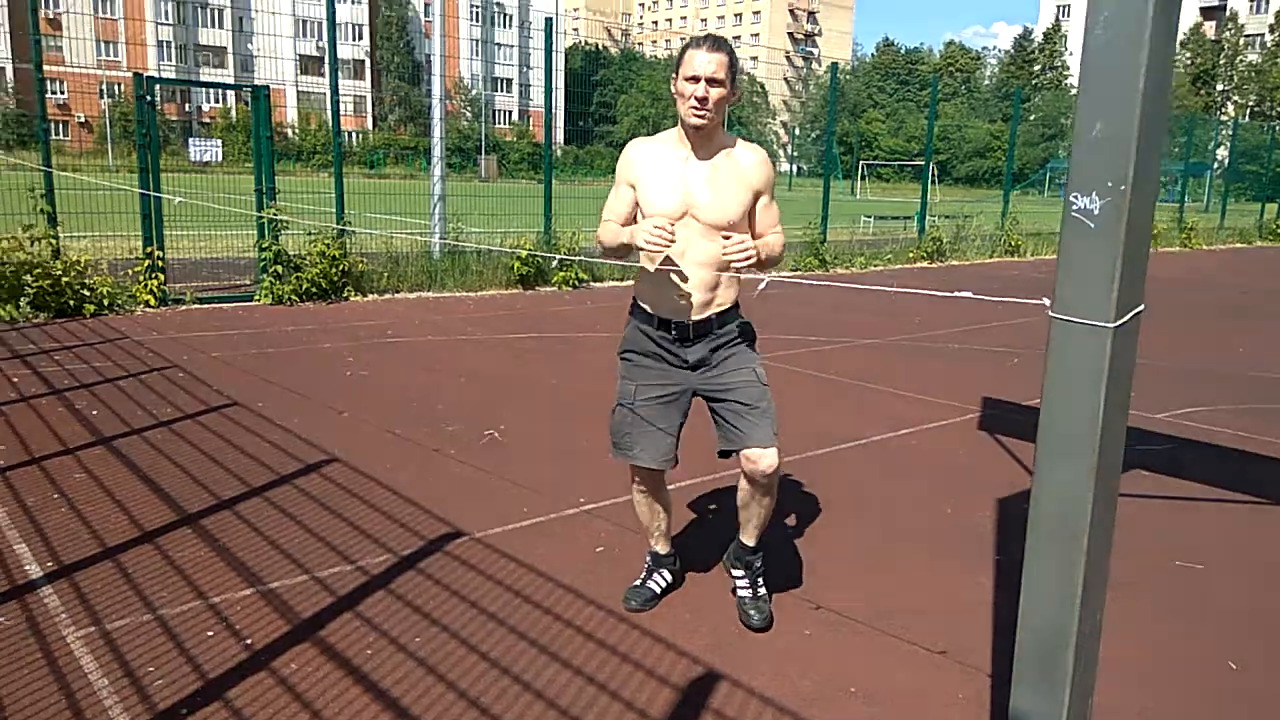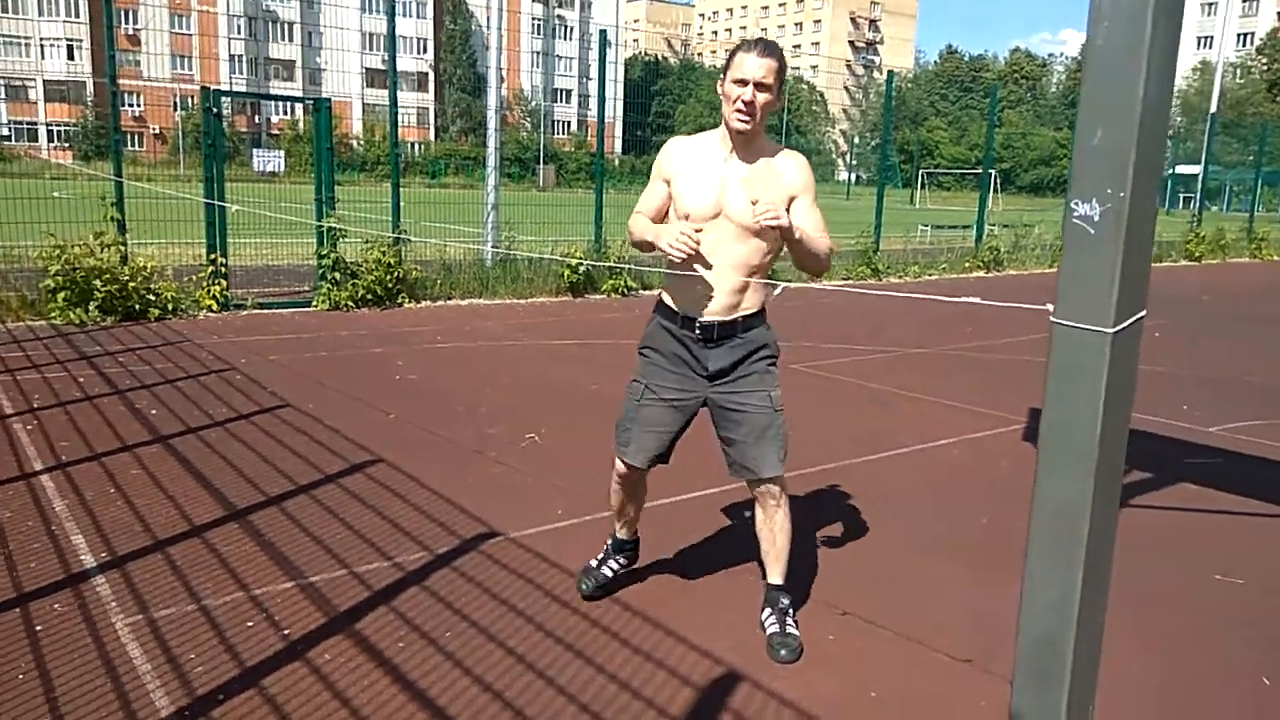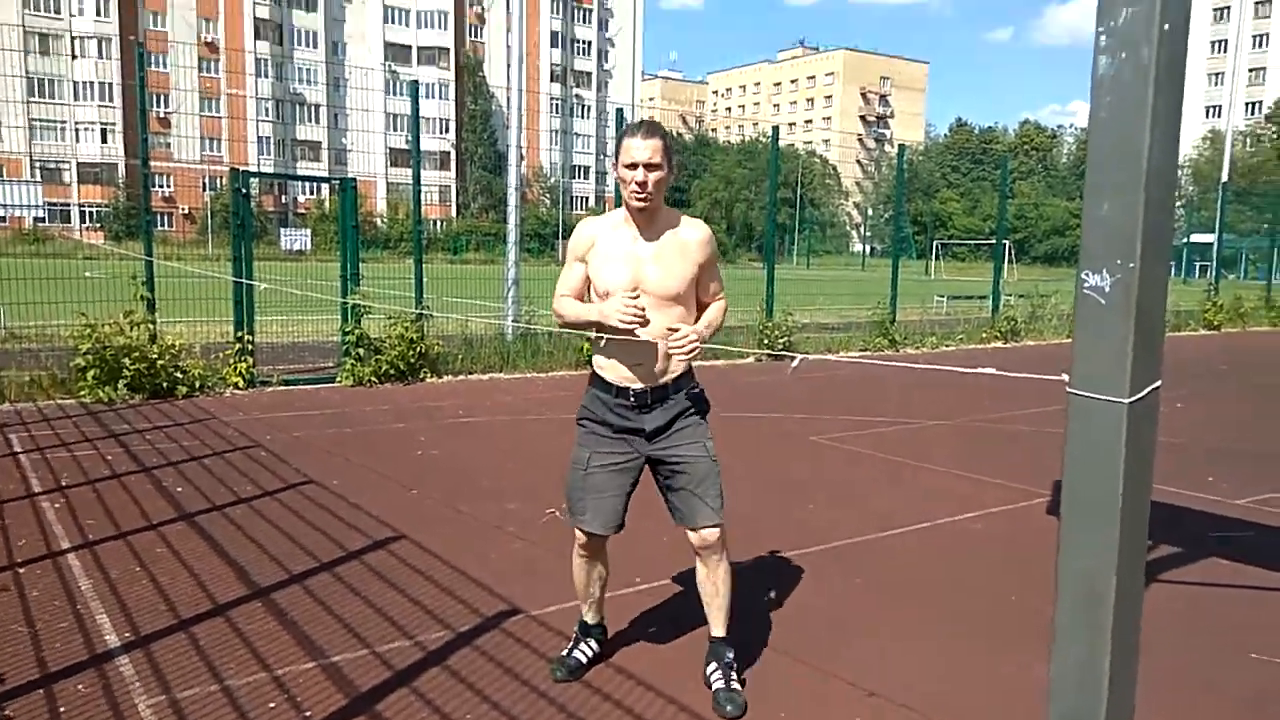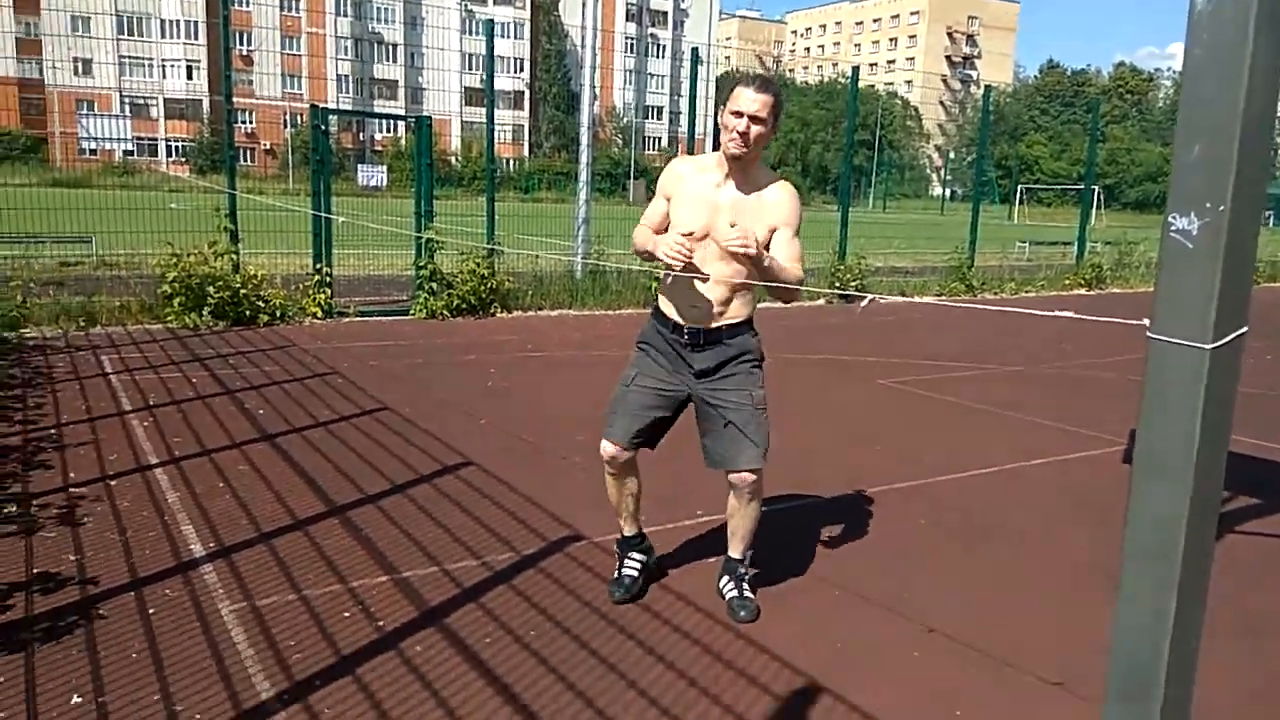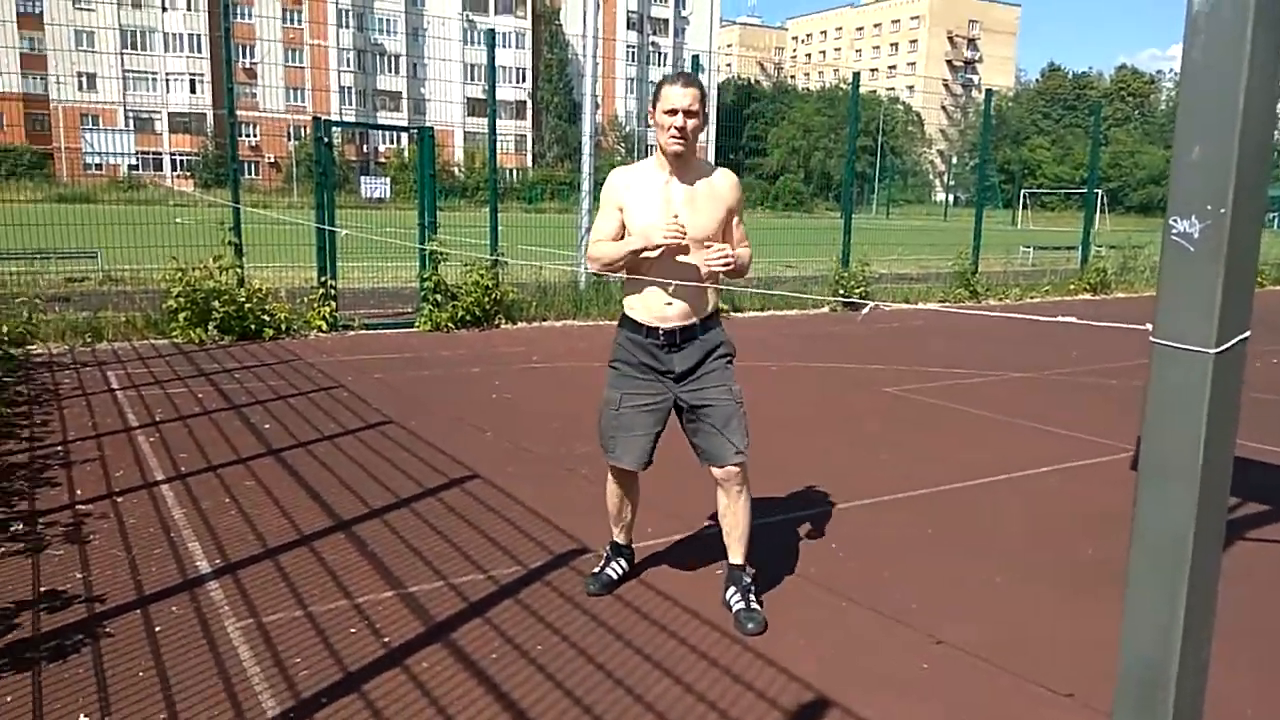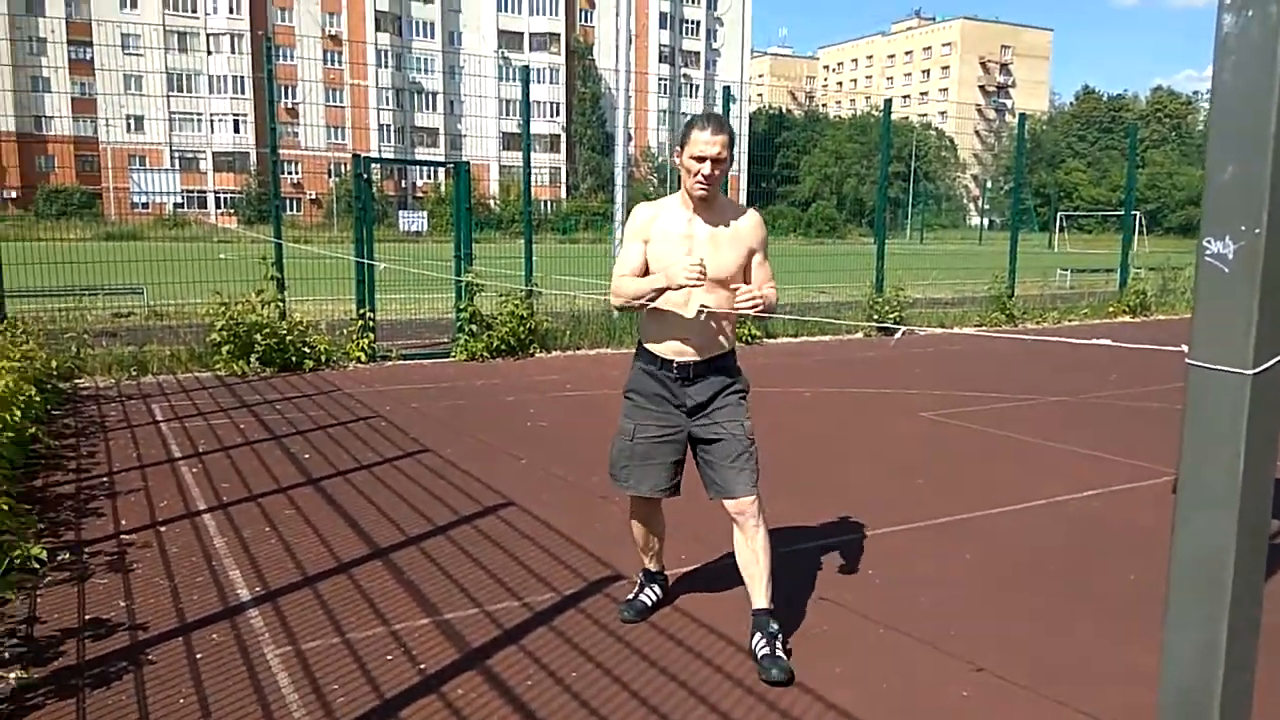
dt=0.5s
person 1, frame 1
left shoulder: (752, 162)
right shoulder: (639, 155)
left elbow: (773, 239)
right elbow: (606, 232)
left wrist: (757, 250)
right wrist: (634, 235)
left hip: (724, 337)
right hip: (651, 337)
left knee: (762, 464)
right knee: (645, 467)
left ankle: (746, 557)
right ankle: (662, 561)
person 1, frame 2
left shoulder: (792, 169)
right shoulder: (678, 152)
left elbow: (820, 262)
right elbow: (637, 230)
left wrist: (790, 231)
right wrist: (659, 229)
left hip: (746, 344)
right hip: (673, 334)
left knee: (769, 482)
right knee: (628, 461)
left ankle: (777, 600)
right ankle: (620, 548)
person 1, frame 3
left shoulder: (696, 236)
right shoulder: (589, 234)
left elbow: (716, 301)
right elbow: (564, 306)
left wrist: (701, 331)
right wrist: (600, 312)
left hip: (676, 404)
right hip: (607, 404)
left knee: (708, 536)
right knee: (589, 534)
left ankle: (722, 654)
right ankle: (590, 631)
person 1, frame 4
left shoulder: (781, 198)
right shoulder: (679, 172)
left elbow: (793, 284)
right elbow: (641, 235)
left wrist: (763, 262)
right wrist: (659, 246)
left hip: (731, 348)
right hip: (664, 338)
left knee: (745, 474)
right knee: (615, 450)
left ankle: (735, 571)
right ankle: (634, 549)
person 1, frame 5
left shoulder: (724, 184)
right shoulder: (623, 182)
left elbow: (743, 251)
right elbow: (594, 257)
left wrist: (732, 260)
right wrist: (640, 241)
left hip: (703, 344)
right hip: (638, 344)
left knee: (731, 469)
right knee: (622, 464)
left ankle: (738, 579)
right ankle: (620, 552)
person 1, frame 6
left shoulder: (748, 221)
right shoulder: (646, 216)
left elbow: (769, 304)
right elbow: (618, 292)
left wrist: (757, 296)
right wrist: (668, 280)
left hip: (719, 379)
right hip: (654, 376)
left knee: (744, 505)
right knee: (641, 495)
left ankle: (763, 624)
right ankle: (653, 578)
